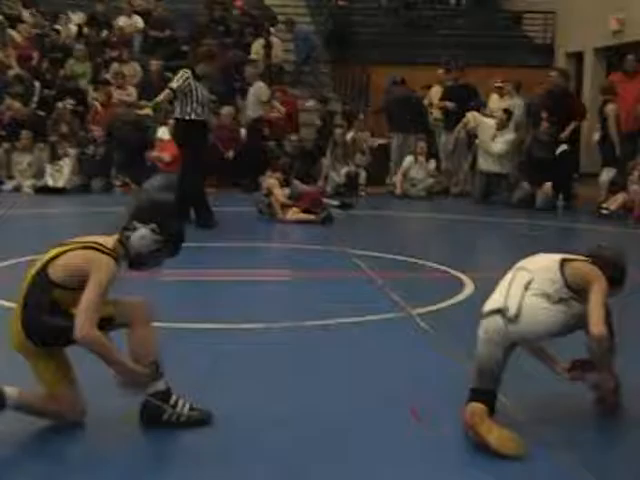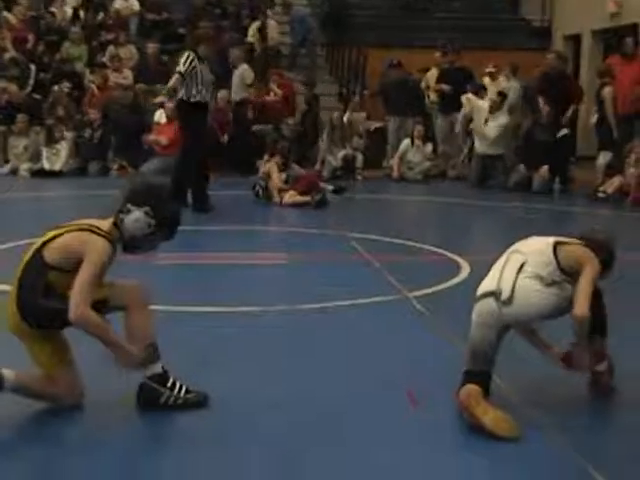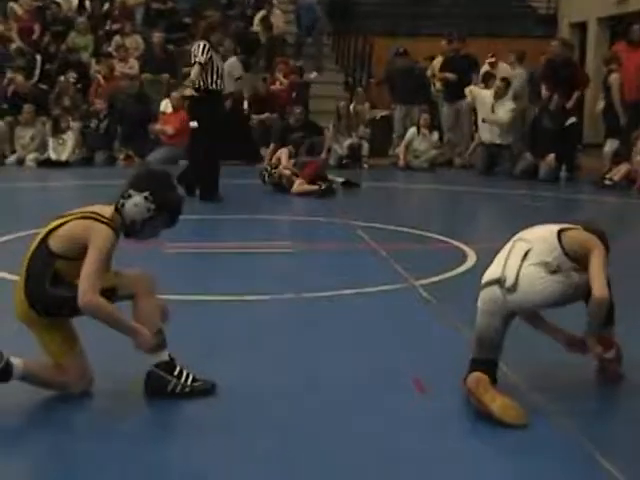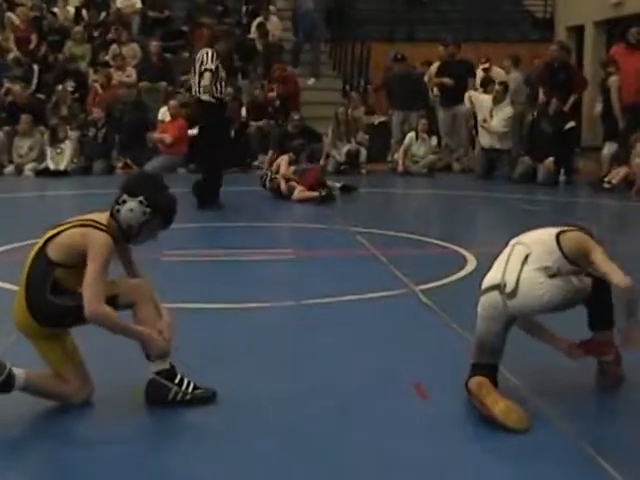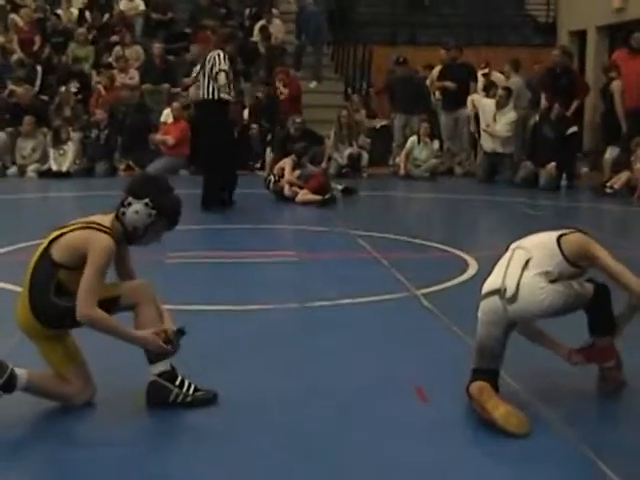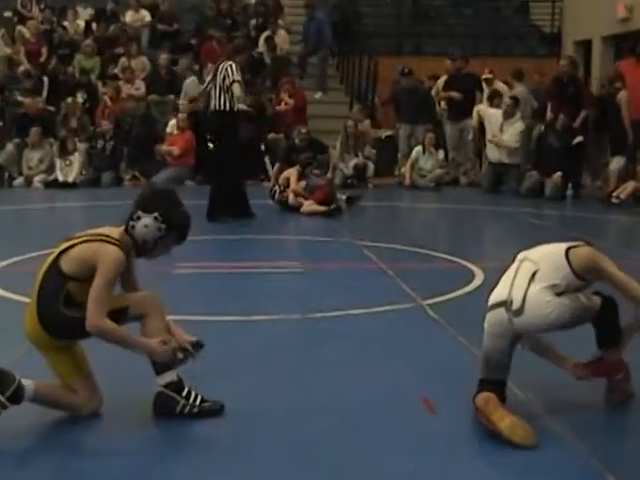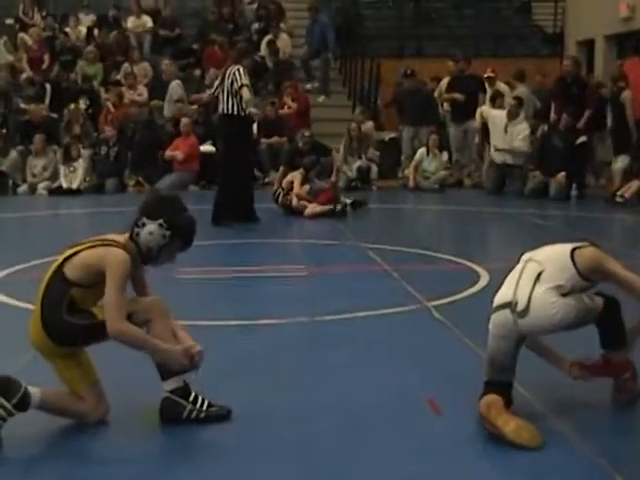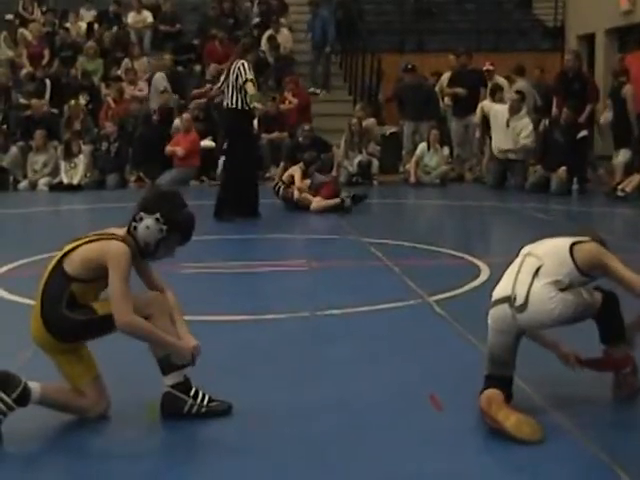
dt=0.2s
person 1, frame 1
left shoulder: (103, 247)
right shoulder: (105, 263)
left elbow: (95, 317)
right elbow: (85, 333)
left wrist: (120, 365)
right wrist: (128, 369)
left hip: (34, 324)
right hip: (39, 326)
left knee: (73, 412)
right knee: (138, 312)
right ankle: (159, 402)
person 1, frame 2
left shoulder: (101, 231)
right shoulder: (99, 245)
left elbow: (91, 295)
right elbow: (79, 313)
left wrist: (116, 342)
right wrist: (124, 349)
left hip: (32, 307)
right hip: (34, 309)
left knee: (69, 394)
right knee: (134, 296)
right ankle: (156, 385)
person 1, frame 3
left shoulder: (108, 218)
right shoulder: (103, 231)
left elbow: (97, 278)
right elbow: (88, 300)
left wrist: (147, 304)
right wrist: (136, 332)
left hip: (40, 296)
right hip: (42, 298)
left knee: (79, 382)
right knee: (140, 284)
right ankle: (163, 373)
person 1, frame 4
left shoulder: (111, 227)
right shoulder: (100, 239)
left elbow: (137, 278)
right elbow: (94, 310)
left wrist: (161, 313)
right wrist: (147, 337)
left hip: (39, 306)
right hip: (42, 307)
left knee: (79, 392)
right knee: (139, 293)
right ankle: (164, 381)
person 1, frame 5
left shoulder: (113, 229)
right shoulder: (103, 241)
left elbow: (129, 283)
right elbow: (86, 313)
left wrist: (162, 318)
right wrist: (138, 337)
left hip: (42, 308)
right hip: (46, 309)
left knee: (81, 393)
right knee: (142, 294)
right ankle: (165, 383)
person 1, frame 6
left shoulder: (121, 242)
right shoulder: (112, 254)
left elbow: (133, 297)
right elbow: (96, 323)
left wrist: (173, 331)
right wrist: (148, 347)
left hip: (51, 319)
right hip: (52, 320)
left knee: (88, 403)
right knee: (149, 304)
right ankle: (172, 394)
person 1, frame 7
left shoulder: (126, 248)
right shoulder: (118, 258)
left elbow: (146, 299)
right elbow: (116, 329)
left wrist: (182, 337)
right wrist: (167, 352)
left hip: (58, 326)
right hip: (57, 327)
left knee: (95, 411)
right knee: (153, 310)
right ankle: (178, 399)
person 1, frame 8
left shoulder: (128, 243)
right shoulder: (118, 251)
left elbow: (163, 291)
right elbow: (125, 321)
left wrist: (182, 332)
right wrist: (176, 348)
left hip: (60, 321)
right hip: (58, 322)
left knee: (96, 406)
right knee: (154, 306)
right ankle: (179, 393)
person 2, frame 1
left shoulder: (549, 266)
right shoulder: (595, 276)
right elbow: (598, 332)
left wrist: (556, 365)
right wrist: (605, 371)
left hip: (491, 322)
right hip: (531, 315)
left knee: (481, 396)
right knee: (598, 318)
left ankle: (476, 411)
right ankle: (607, 393)
person 2, frame 2
left shoulder: (543, 249)
right shoulder: (589, 258)
right elbow: (580, 314)
left wrist: (549, 351)
right wrist: (581, 349)
left hip: (485, 304)
right hip: (525, 296)
left knee: (476, 376)
right knee: (591, 299)
left ankle: (470, 392)
right ankle: (600, 371)
person 2, frame 3
left shoulder: (542, 239)
right shoulder: (591, 242)
right elbow: (601, 295)
left wrist: (563, 337)
right wrist: (591, 336)
left hip: (490, 293)
right hip: (529, 285)
left knee: (482, 365)
right knee: (600, 291)
left ankle: (477, 380)
right ankle: (608, 360)
person 2, frame 4
left shoulder: (531, 243)
right shoulder: (581, 242)
right elbow: (623, 284)
left wrist: (562, 345)
left hip: (490, 298)
right hip: (528, 289)
left knee: (482, 370)
right knee: (598, 288)
left ankle: (480, 384)
right ankle: (608, 364)
person 2, frame 5
left shoulder: (528, 248)
right shoulder: (581, 243)
left wrist: (564, 352)
right wrist: (616, 326)
left hip: (490, 303)
right hip: (530, 294)
left knee: (483, 375)
right knee: (599, 294)
left ankle: (481, 389)
right ankle: (609, 370)
person 2, frame 6
left shoulder: (535, 259)
right shoulder: (589, 256)
left wrist: (567, 364)
right wrist: (619, 339)
left hip: (497, 314)
right hip: (537, 307)
left knee: (491, 385)
right knee: (606, 307)
left ankle: (487, 400)
right ankle: (617, 380)
person 2, frame 7
left shoulder: (538, 260)
right shoulder: (594, 256)
left wrist: (563, 365)
left hip: (501, 315)
right hip: (541, 308)
left knee: (496, 387)
right knee: (609, 307)
left ankle: (492, 403)
person 2, frame 8
left shoulder: (542, 251)
right shoulder: (593, 251)
left wrist: (558, 350)
left hip: (499, 310)
right hip: (539, 303)
left knee: (497, 381)
right knee: (607, 302)
left ankle: (492, 397)
person 3, frame 1
left shoulder: (201, 80)
right shoulder: (185, 75)
right elbow: (170, 92)
right wrist: (154, 105)
left hip: (199, 129)
right hip: (186, 129)
left knee: (189, 171)
right knee: (194, 172)
left ankle: (180, 212)
right ankle: (203, 216)
person 3, frame 2
left shoulder: (201, 62)
right shoulder: (189, 57)
right elbow: (178, 77)
right wrist: (166, 95)
left hip: (199, 110)
right hip: (189, 110)
left knee: (189, 154)
right knee: (196, 155)
left ankle: (177, 195)
right ankle: (199, 200)
person 3, frame 3
left shoulder: (211, 49)
right shoulder: (203, 46)
right elbow: (198, 66)
right wrist: (190, 87)
left hip: (211, 99)
right hip: (205, 100)
left knee: (210, 143)
right knee: (210, 144)
left ankle: (189, 177)
right ankle: (208, 189)
person 3, frame 4
left shoulder: (204, 54)
right shoulder: (209, 53)
right elbow: (207, 74)
right wrist: (206, 92)
left hip: (210, 108)
right hip: (211, 108)
left knee: (219, 151)
right knee: (214, 153)
left ankle: (202, 188)
right ankle: (207, 197)
person 3, frame 5
left shoulder: (209, 57)
right shoulder: (220, 55)
left elbow: (193, 79)
right elbow: (221, 74)
right wrist: (224, 92)
left hip: (205, 108)
right hip: (215, 108)
left knee: (223, 153)
right knee: (216, 155)
left ankle: (220, 196)
right ankle: (211, 199)
person 3, frame 6
left shoulder: (219, 68)
right shoulder: (231, 66)
left elbow: (205, 89)
right elbow: (235, 85)
right wrist: (239, 103)
left hip: (218, 117)
right hip: (227, 119)
left knee: (233, 164)
right knee: (224, 166)
left ankle: (237, 207)
right ankle: (216, 210)
person 3, frame 7
left shoulder: (226, 73)
right shoulder: (238, 70)
left elbow: (210, 94)
right elbow: (244, 90)
right wrist: (250, 107)
left hip: (227, 122)
right hip: (234, 124)
left knee: (241, 169)
right knee: (230, 170)
left ankle: (242, 212)
right ankle: (221, 215)
person 3, frame 8
left shoulder: (233, 66)
right shoulder: (244, 65)
left elbow: (219, 88)
right elbow: (249, 85)
right wrist: (254, 102)
left hip: (232, 116)
right hip: (239, 118)
left knee: (247, 163)
right knee: (234, 165)
left ankle: (244, 207)
right ankle: (224, 209)
